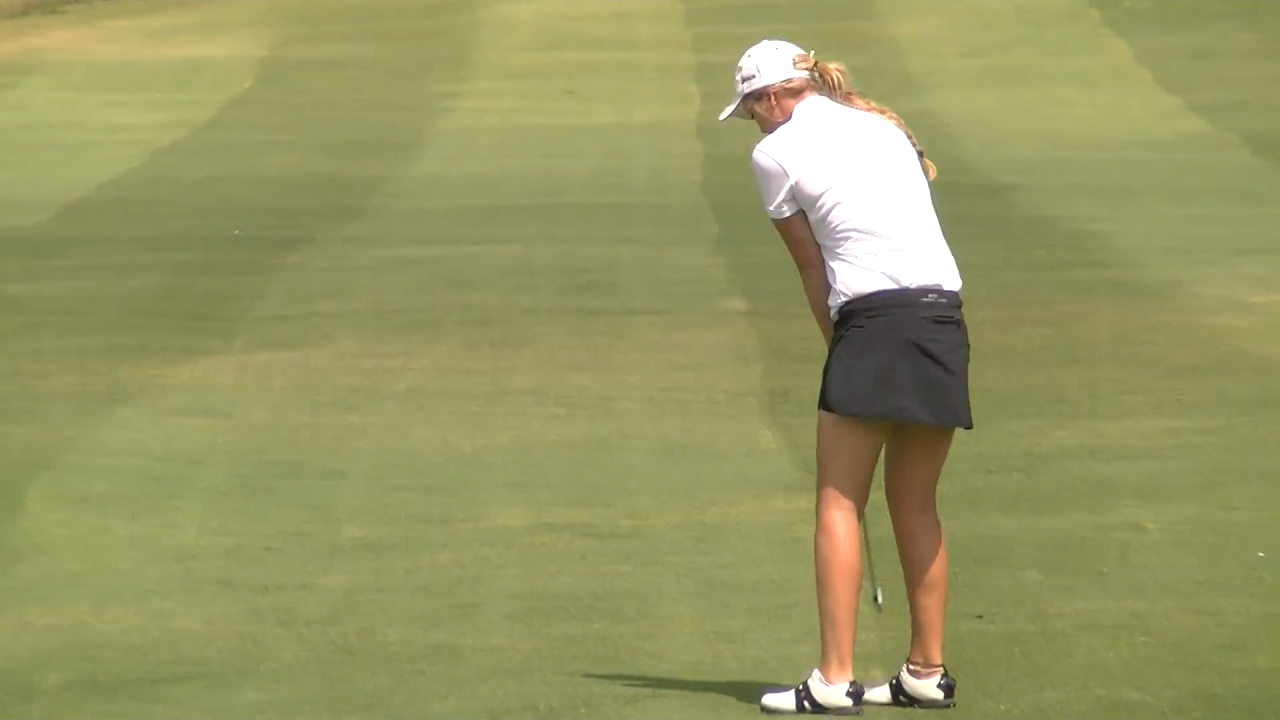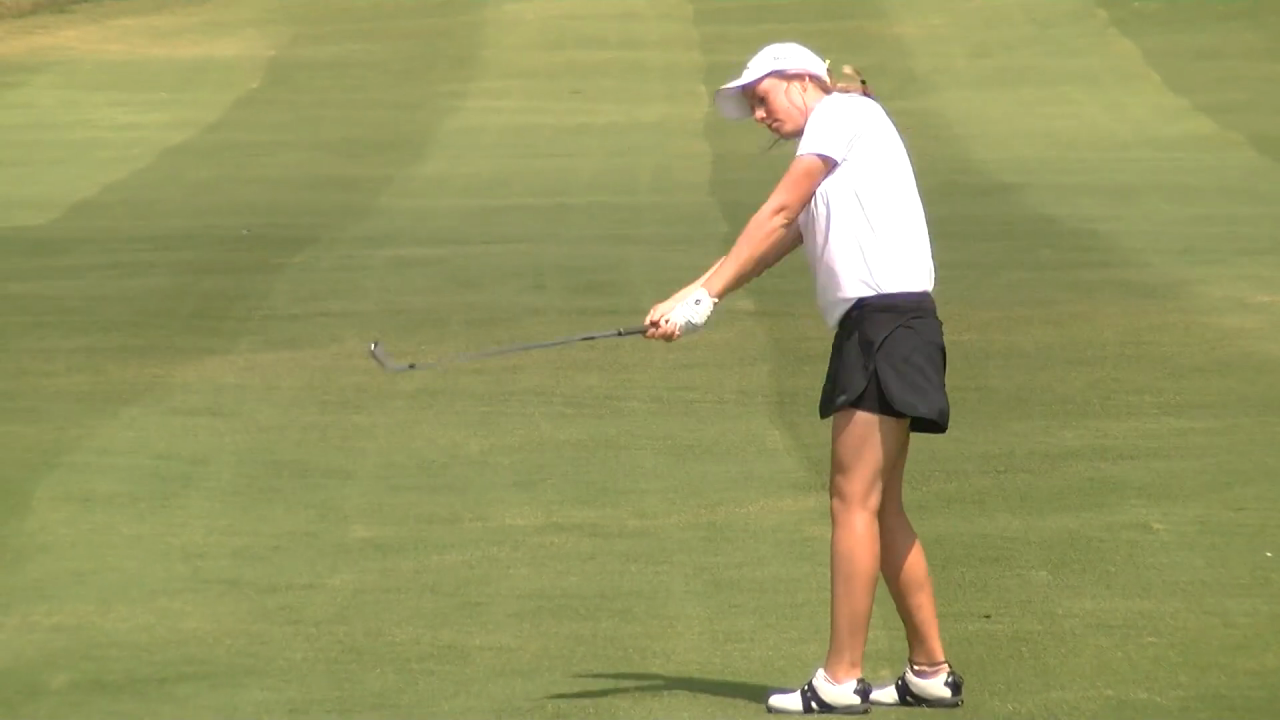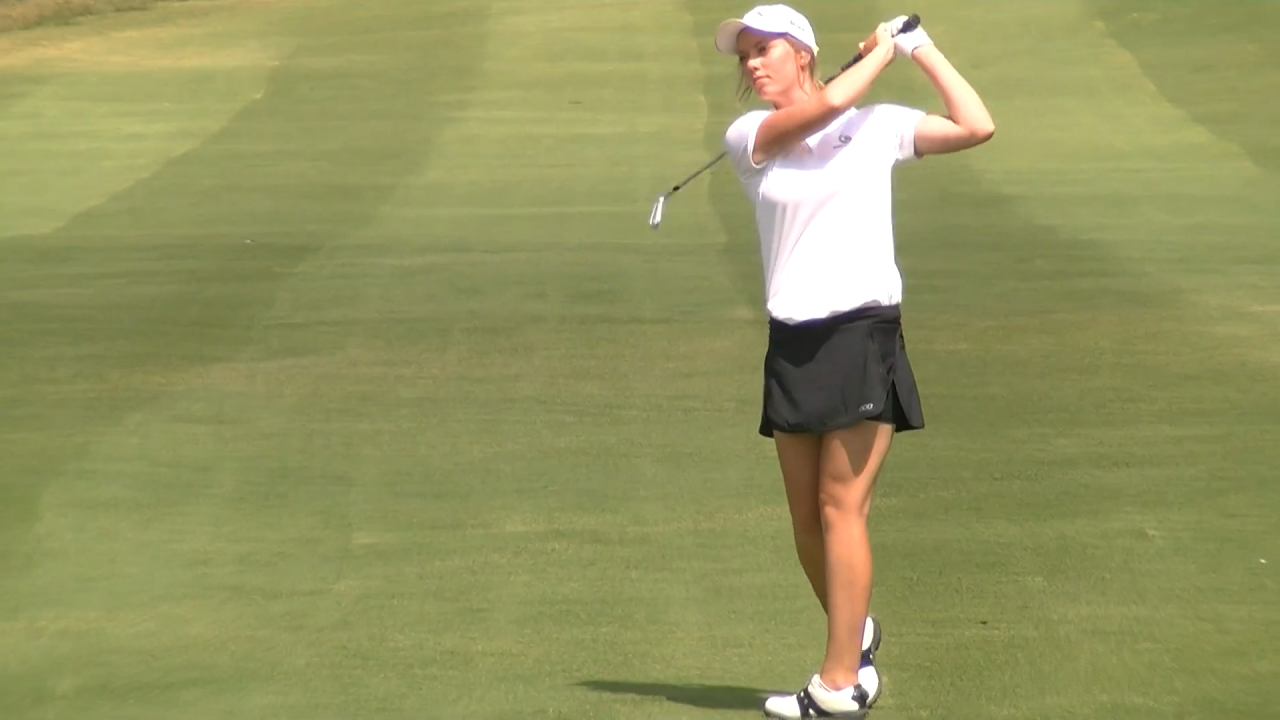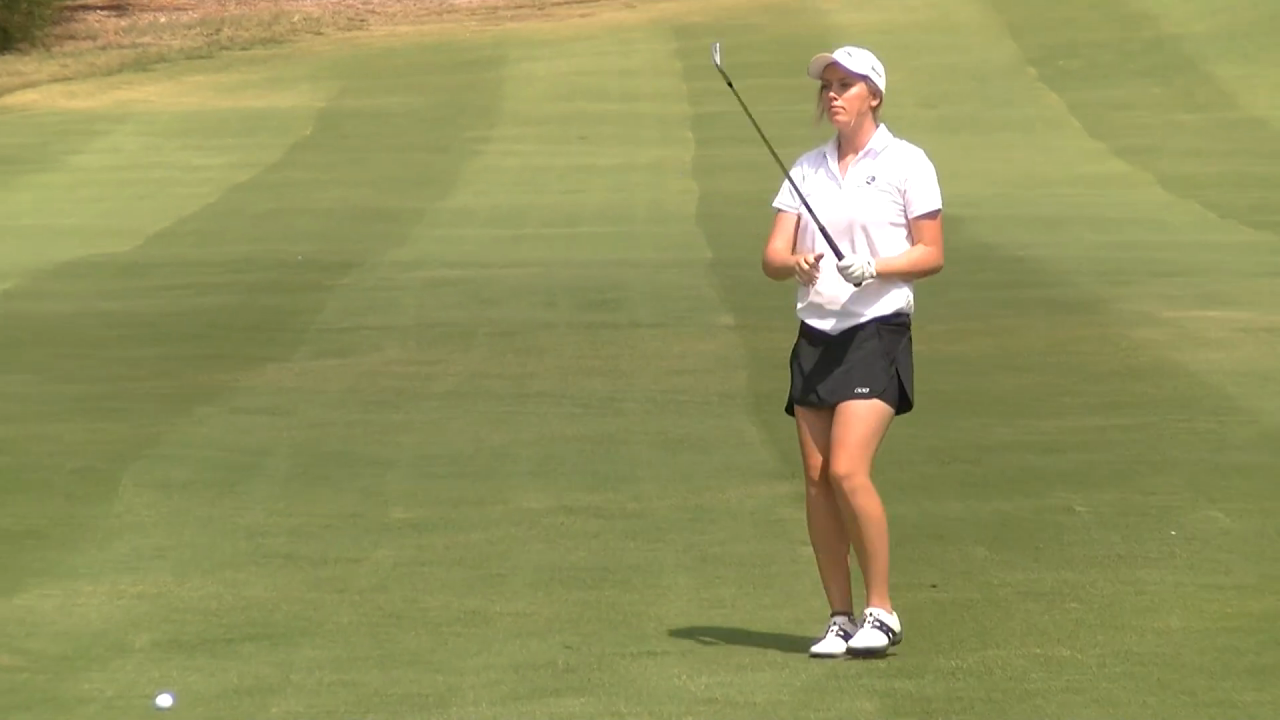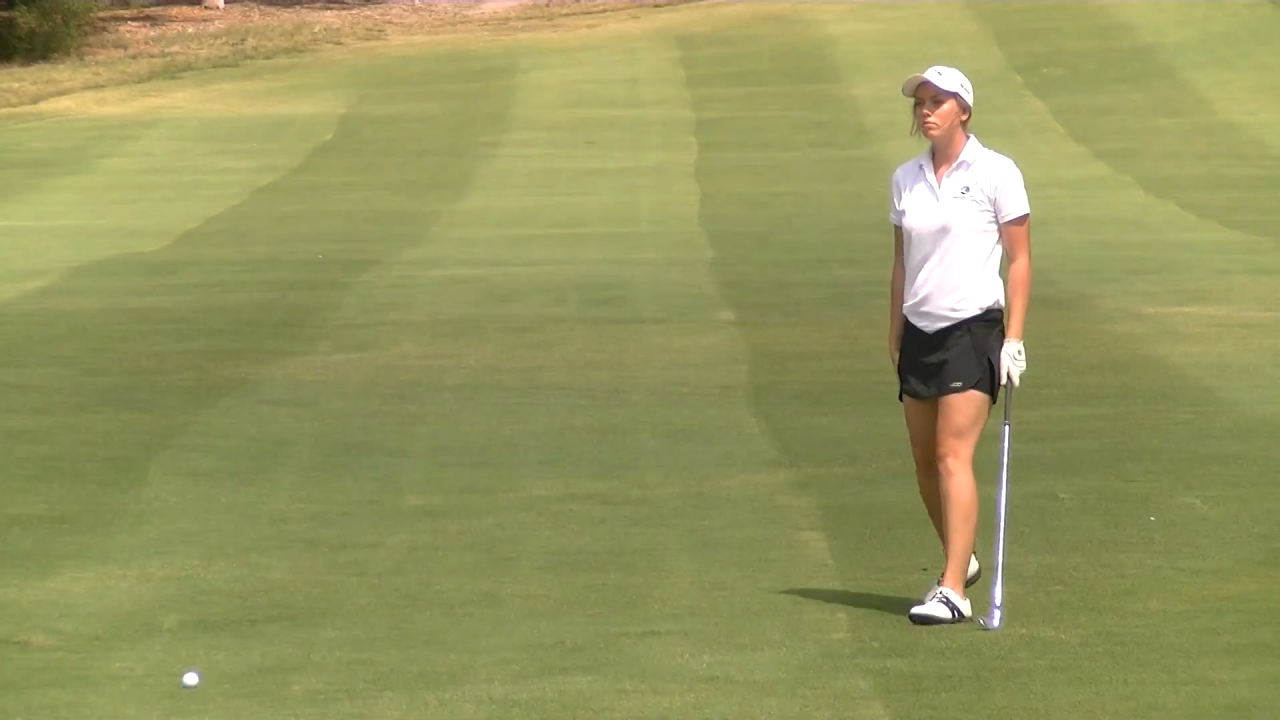
dt=1s
person 1, frame 1
left shoulder: (776, 152)
right shoulder: (883, 125)
left elbow: (811, 265)
left wrist: (833, 334)
right wrist: (842, 330)
left hip: (879, 324)
right hip: (944, 321)
left knee: (837, 503)
right knee: (915, 507)
person 1, frame 2
left shoulder: (847, 111)
right shoulder: (838, 159)
left elbow: (776, 211)
right elbow: (782, 239)
left wrist: (702, 290)
right wrist: (699, 299)
left hip: (890, 327)
right hip: (876, 332)
left knee: (853, 503)
right knee: (878, 508)
person 1, frame 3
left shoulder: (877, 127)
right shoulder: (746, 137)
left elbow: (977, 127)
right elbow: (829, 101)
left hip: (863, 334)
right hip: (792, 343)
left knee: (842, 508)
right knee: (806, 518)
right ankle: (854, 638)
person 1, frame 4
left shoulder: (907, 162)
right shoulder: (806, 169)
left elbow: (932, 255)
right elbow: (772, 256)
left wrist: (873, 264)
right wrist: (796, 264)
left hip: (877, 334)
right hip: (815, 340)
left knee: (847, 472)
right knee: (817, 482)
left ankle: (880, 611)
right ankle: (842, 618)
person 1, frame 5
left shoulder: (997, 172)
right shoulder: (905, 177)
left elbow: (1019, 260)
left wrist: (1015, 338)
right wrist: (894, 337)
left hip: (973, 331)
right hip: (919, 335)
left knee: (954, 460)
right knee: (925, 463)
left ankle: (953, 591)
right ankle: (959, 558)
